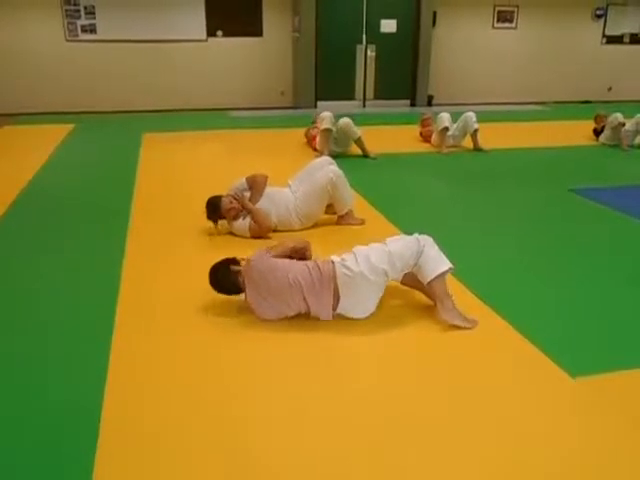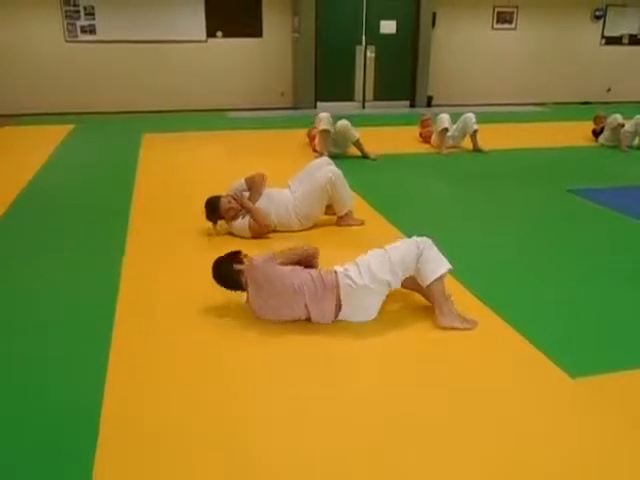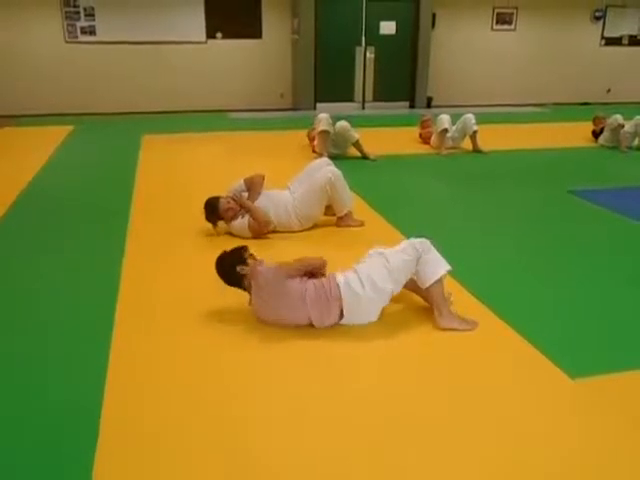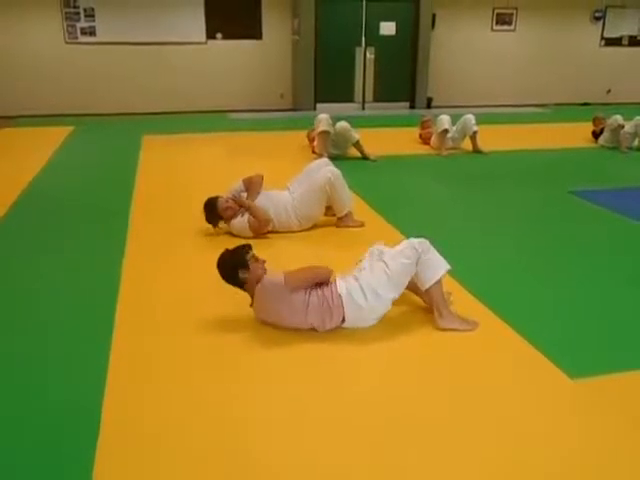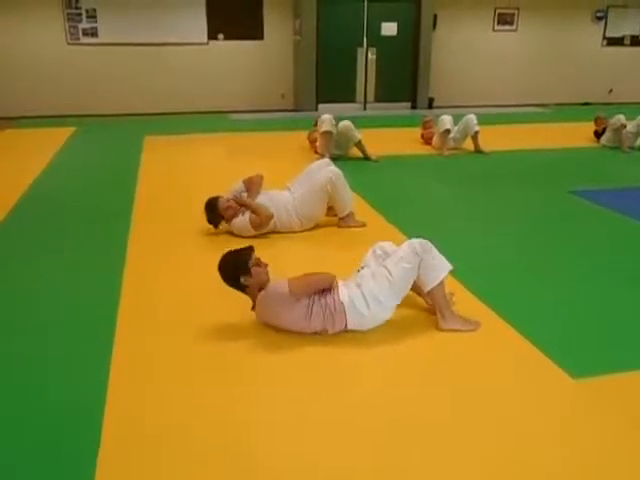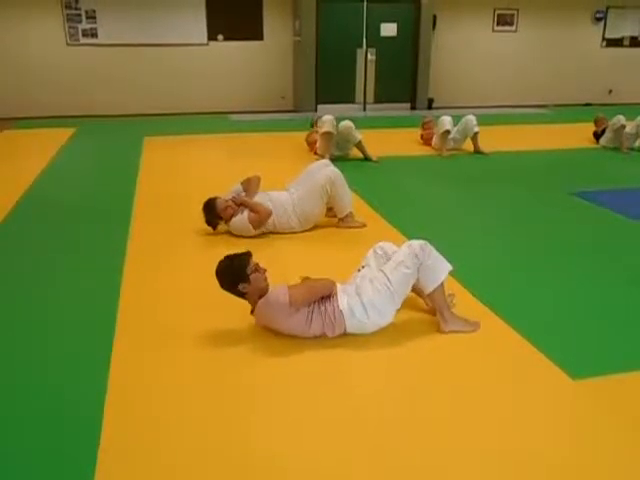
dt=0.1s
person 1, frame 1
left shoulder: (259, 308)
right shoulder: (255, 266)
right elbow: (302, 245)
left hip: (349, 304)
right hip: (345, 274)
left knee: (394, 260)
right knee: (421, 243)
left ankle: (435, 294)
right ankle: (446, 306)
person 1, frame 2
left shoulder: (257, 307)
right shoulder: (260, 269)
right elbow: (311, 252)
left wrist: (303, 268)
left hip: (346, 309)
right hip: (348, 286)
left knee: (380, 255)
right knee: (420, 246)
left ankle: (431, 295)
right ankle: (444, 311)
person 1, frame 3
left shoulder: (260, 310)
right shoulder: (264, 276)
right elbow: (319, 263)
left wrist: (308, 275)
right wrist: (315, 273)
left hip: (347, 313)
right hip: (352, 294)
left knee: (379, 255)
right knee: (419, 247)
left ankle: (431, 296)
right ankle: (443, 313)
person 1, frame 4
left shoulder: (261, 308)
right shoulder: (268, 288)
right elbow: (325, 272)
left wrist: (308, 276)
right wrist: (317, 273)
left hip: (349, 304)
right hip: (355, 300)
left knee: (380, 251)
right knee: (418, 247)
left ankle: (430, 298)
right ankle: (444, 314)
person 1, frame 5
left shoulder: (263, 311)
right shoulder: (272, 295)
right elbow: (328, 279)
left wrist: (310, 282)
right wrist: (319, 280)
left hip: (350, 304)
right hip: (359, 306)
left knee: (384, 250)
right knee: (419, 248)
left ankle: (432, 299)
right ankle: (446, 316)
person 1, frame 6
left shoulder: (262, 309)
right shoulder: (272, 303)
right elbow: (327, 286)
left wrist: (307, 286)
right wrist: (312, 284)
left hip: (349, 298)
right hip: (361, 310)
left knee: (384, 249)
right knee: (419, 249)
left ankle: (431, 299)
right ankle: (447, 317)
person 2, frame 1
left shoulder: (235, 192)
right shoulder: (238, 225)
left elbow: (261, 178)
right elbow: (267, 226)
left wrist: (251, 202)
right wrist: (248, 206)
left hip: (292, 192)
right hip: (299, 212)
left knee: (325, 162)
right knee: (333, 174)
left ankle: (332, 205)
right ankle: (345, 215)
person 2, frame 2
left shoulder: (234, 193)
right shoulder: (238, 225)
left elbow: (260, 177)
right elbow: (266, 225)
left wrist: (250, 202)
right wrist: (247, 205)
left hip: (291, 194)
right hip: (298, 212)
left knee: (325, 162)
right knee: (332, 174)
left ankle: (331, 206)
right ankle: (345, 216)
person 2, frame 3
left shoulder: (233, 194)
right shoulder: (237, 225)
left elbow: (258, 178)
right elbow: (265, 222)
left wrist: (248, 201)
right wrist: (246, 205)
left hip: (291, 195)
right hip: (298, 213)
left knee: (324, 163)
right knee: (332, 174)
left ankle: (331, 207)
right ankle: (345, 217)
person 2, frame 4
left shoulder: (233, 195)
right shoulder: (237, 225)
left elbow: (258, 178)
right elbow: (265, 220)
left wrist: (248, 200)
right wrist: (246, 204)
left hip: (290, 196)
right hip: (298, 213)
left knee: (324, 163)
right knee: (332, 174)
left ankle: (331, 207)
right ankle: (344, 217)
person 2, frame 5
left shoulder: (234, 195)
right shoulder: (238, 224)
left elbow: (257, 178)
right elbow: (267, 215)
left wrist: (248, 199)
right wrist: (247, 203)
left hip: (291, 196)
right hip: (299, 213)
left knee: (325, 164)
right knee: (333, 174)
left ankle: (333, 207)
right ankle: (346, 217)
person 2, frame 6
left shoulder: (233, 197)
right shoulder: (237, 224)
left elbow: (255, 179)
right elbow: (266, 213)
left wrist: (247, 199)
right wrist: (245, 202)
left hip: (291, 197)
right hip: (298, 214)
left knee: (324, 165)
right knee: (332, 175)
left ankle: (332, 208)
right ankle: (345, 218)
